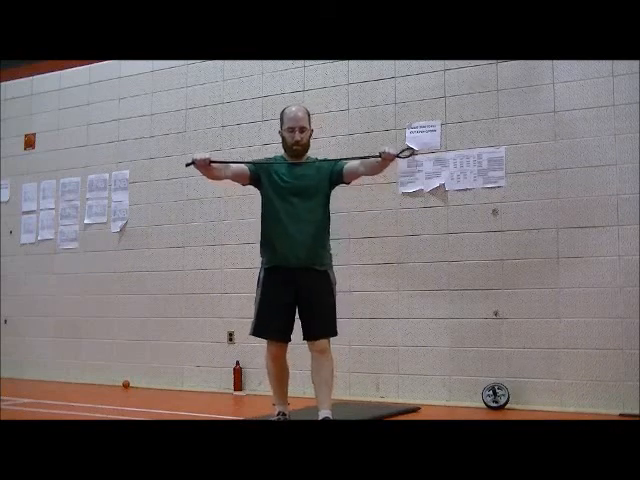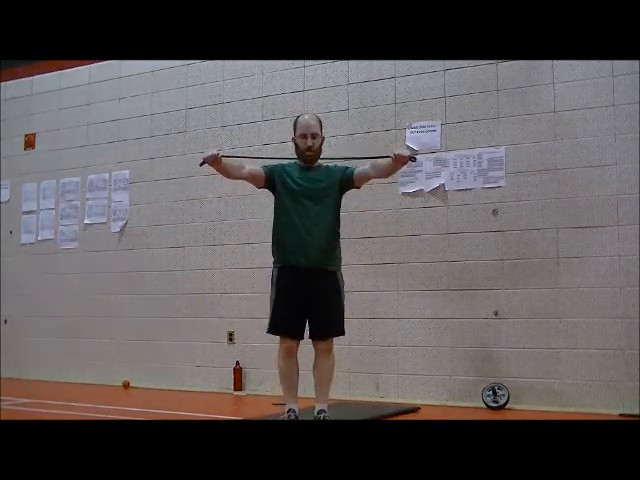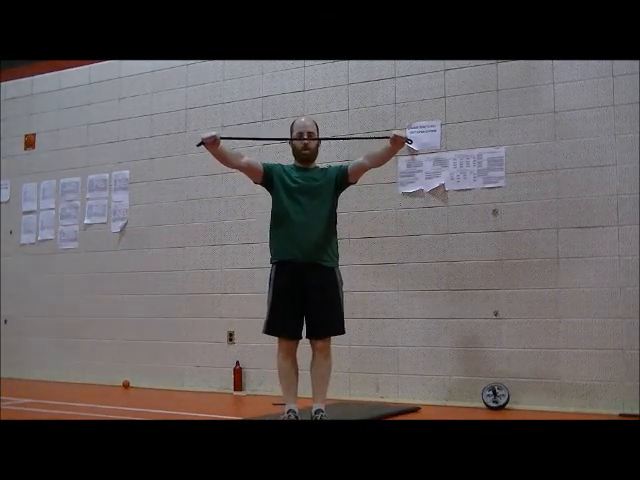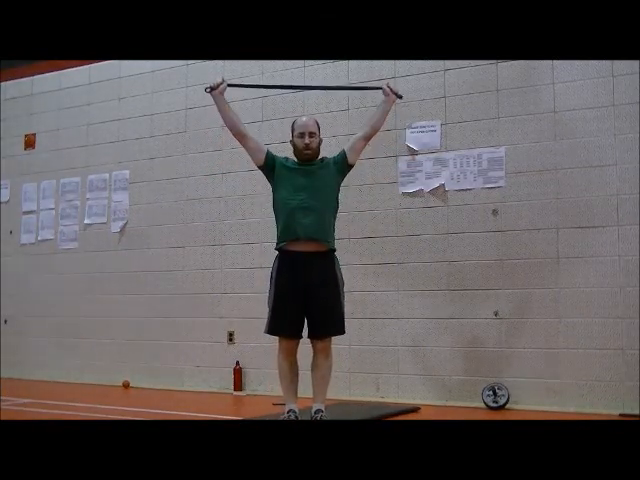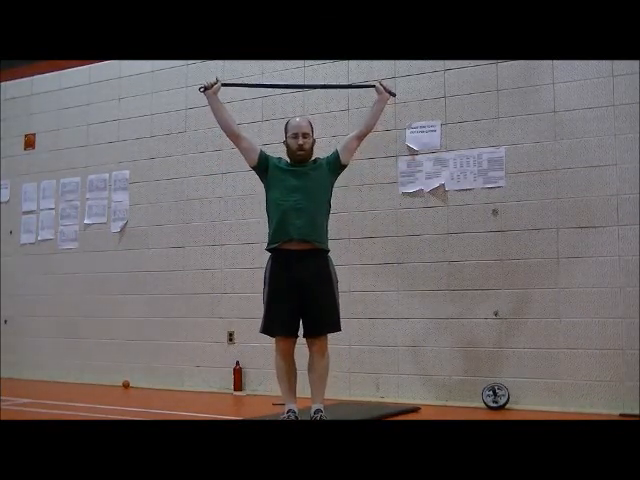
dt=1s
person 1, frame 1
left shoulder: (326, 169)
right shoulder: (265, 168)
left elbow: (360, 167)
right elbow: (229, 171)
left wrist: (383, 160)
right wrist: (206, 166)
left hip: (316, 269)
right hip: (276, 270)
left knee: (321, 345)
right knee: (275, 347)
left ankle: (325, 414)
right ankle: (281, 411)
person 1, frame 2
left shoulder: (336, 175)
right shoulder: (279, 173)
left elbow: (370, 170)
right elbow: (244, 171)
left wrist: (396, 162)
right wrist: (218, 163)
left hip: (325, 271)
right hip: (287, 270)
left knee: (324, 345)
right knee: (288, 345)
left ankle: (322, 409)
right ankle: (291, 408)
person 1, frame 3
left shoulder: (333, 175)
right shoulder: (276, 174)
left elbow: (365, 162)
right elbow: (242, 162)
left wrist: (393, 146)
right wrist: (214, 147)
left hip: (323, 269)
right hip: (285, 269)
left knee: (321, 344)
right knee: (286, 344)
left ankle: (319, 408)
right ankle: (290, 409)
person 1, frame 4
left shoulder: (334, 167)
right shoulder: (277, 168)
left elbow: (366, 133)
right elbow: (241, 133)
left wrist: (388, 100)
right wrist: (219, 96)
left hip: (324, 264)
right hip: (288, 263)
left knee: (322, 344)
right knee: (287, 345)
left ankle: (319, 409)
right ankle: (290, 409)
person 1, frame 5
left shoulder: (327, 168)
right shoulder: (270, 168)
left elbow: (360, 133)
right elbow: (235, 134)
left wrist: (381, 98)
right wrist: (213, 96)
left hip: (317, 262)
right hip: (281, 263)
left knee: (318, 342)
right knee: (283, 343)
left ankle: (318, 409)
right ankle: (290, 408)
